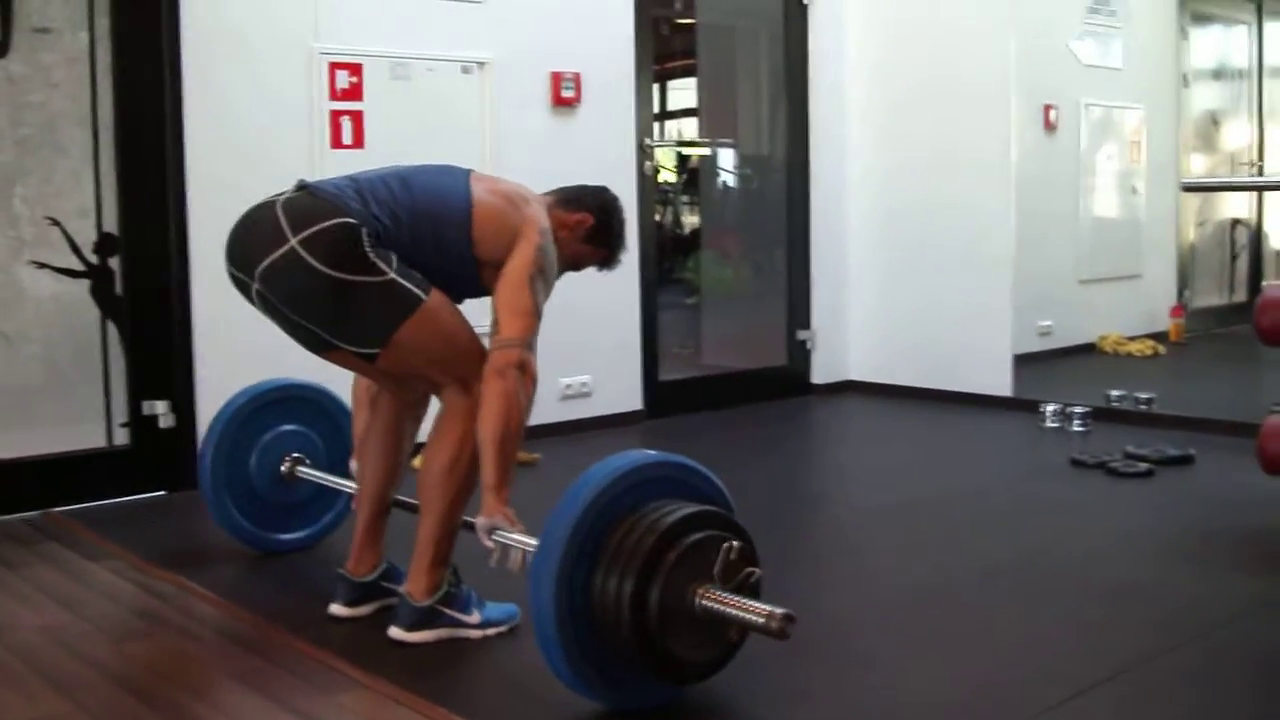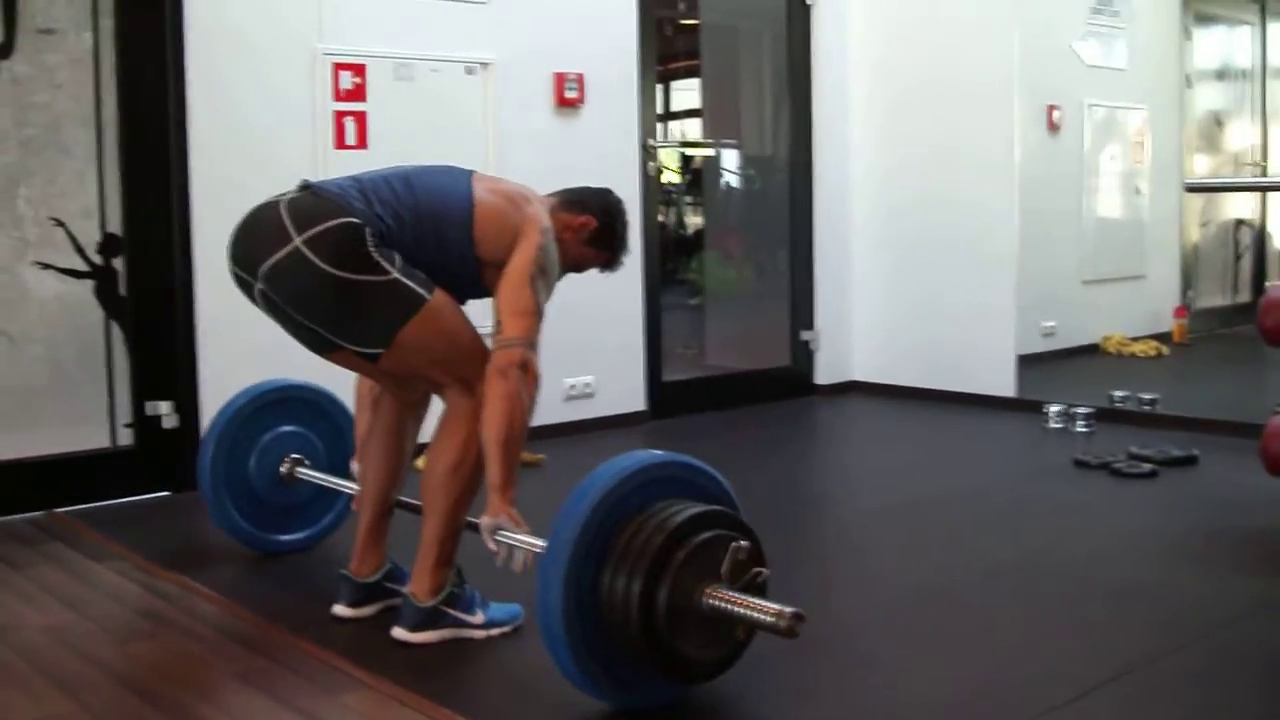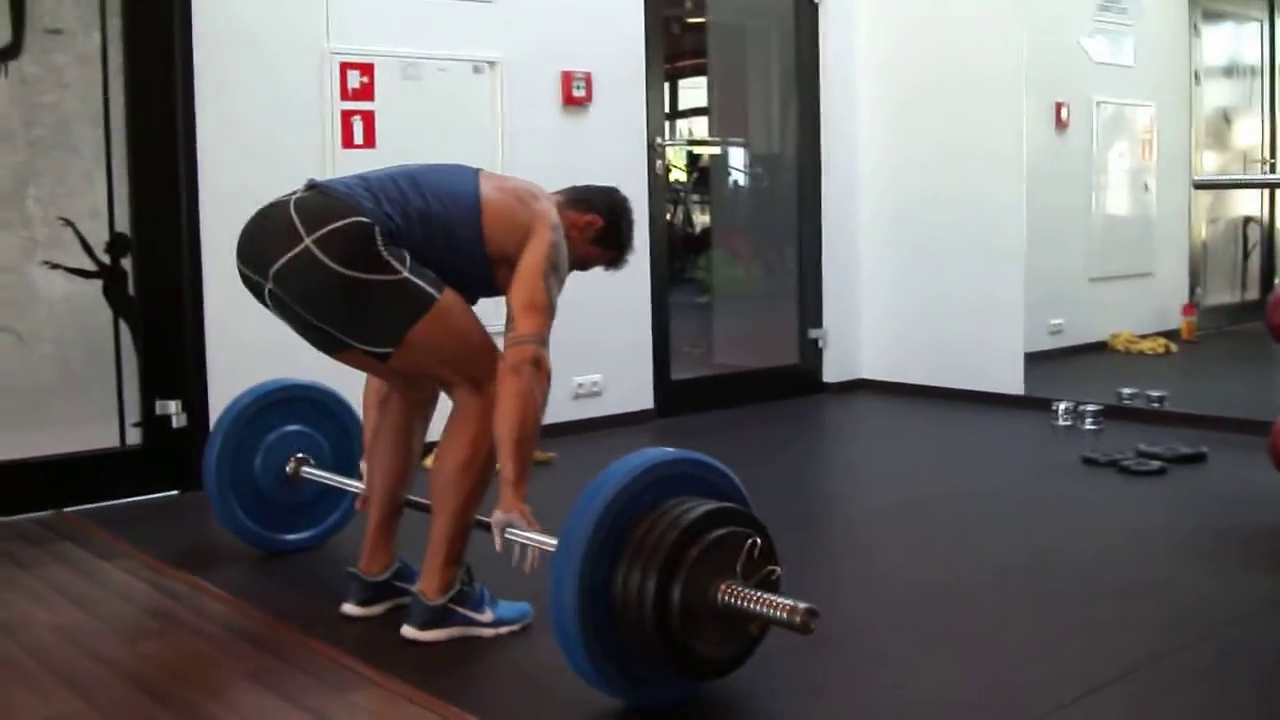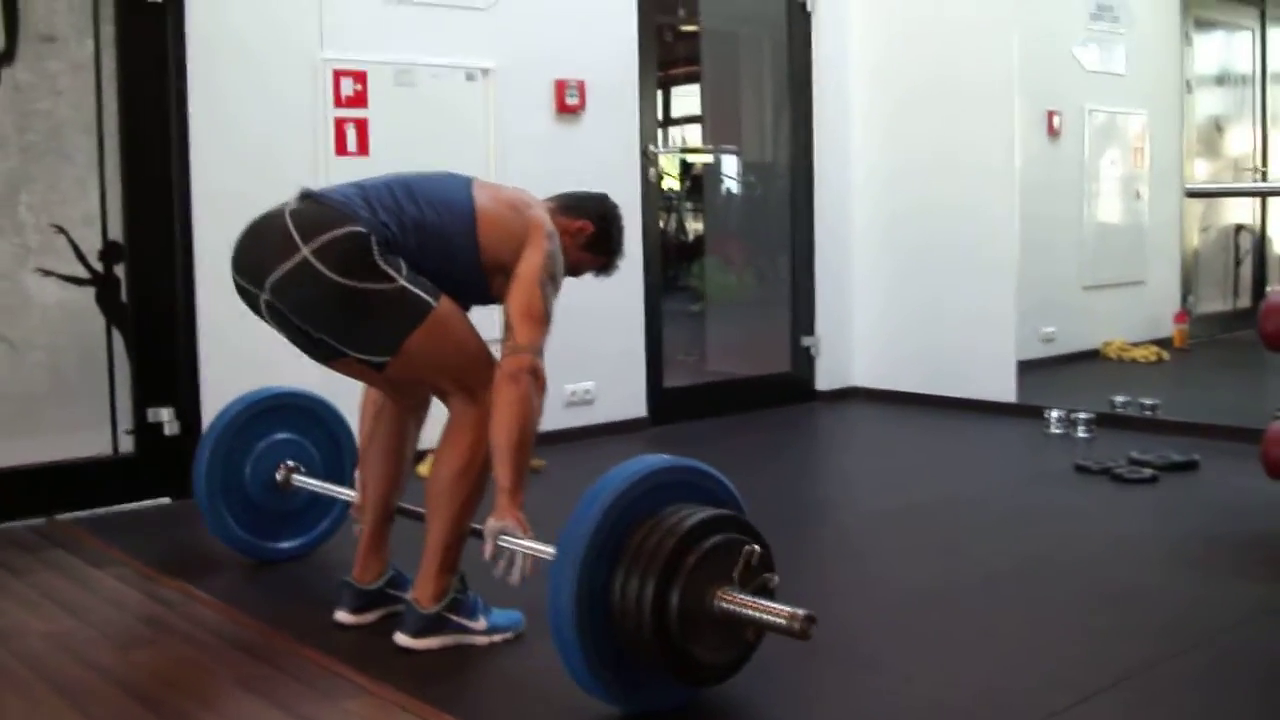
dt=0.1s
person 1, frame 1
left shoulder: (480, 209)
right shoulder: (533, 232)
left elbow: (388, 342)
right elbow: (509, 365)
left wrist: (361, 456)
right wrist: (495, 497)
left hip: (259, 234)
right hip: (320, 245)
left knee: (409, 384)
right knee: (468, 386)
left ankle: (362, 574)
right ankle: (426, 597)
person 1, frame 2
left shoulder: (481, 211)
right shoulder: (536, 232)
left elbow: (388, 343)
right elbow: (512, 364)
left wrist: (363, 459)
right wrist: (500, 498)
left hip: (262, 235)
right hip: (322, 246)
left knee: (411, 383)
right knee: (471, 388)
left ankle: (365, 575)
right ankle: (429, 599)
person 1, frame 3
left shoulder: (486, 209)
right shoulder: (545, 229)
left elbow: (397, 344)
right elbow: (524, 361)
left wrist: (371, 460)
right wrist: (513, 494)
left hip: (269, 234)
right hip: (332, 245)
left knee: (418, 382)
right knee: (480, 386)
left ankle: (375, 573)
right ankle: (438, 597)
person 1, frame 4
left shoulder: (478, 218)
right shoulder: (540, 236)
left elbow: (392, 354)
right elbow: (521, 369)
left wrist: (367, 471)
right wrist: (508, 503)
left hip: (264, 245)
right hip: (330, 253)
left knee: (409, 390)
right knee: (476, 396)
left ankle: (368, 582)
right ankle: (433, 606)
